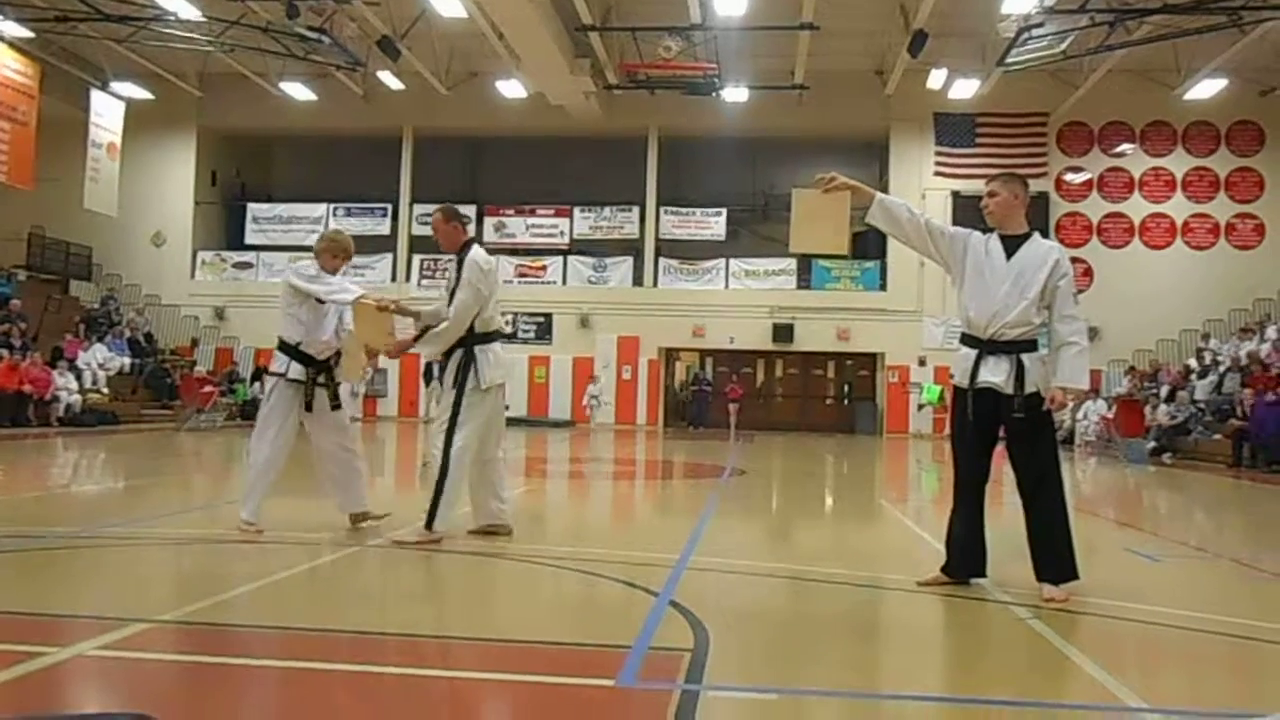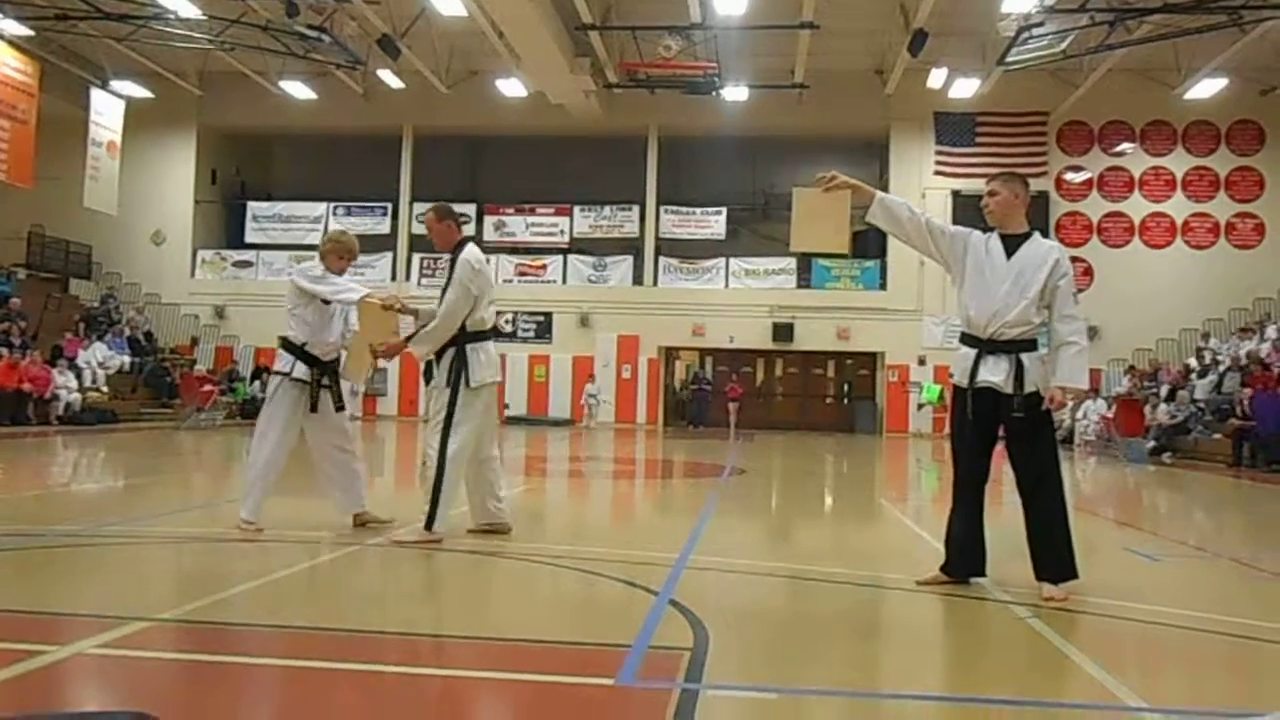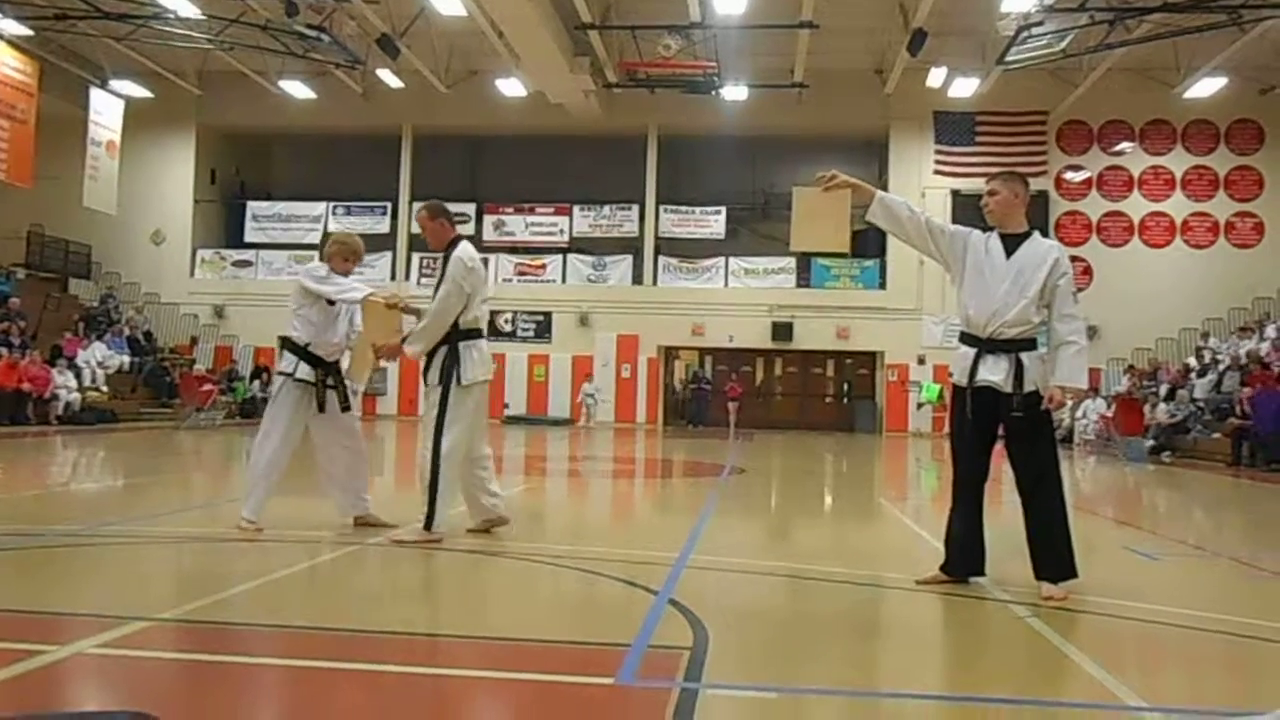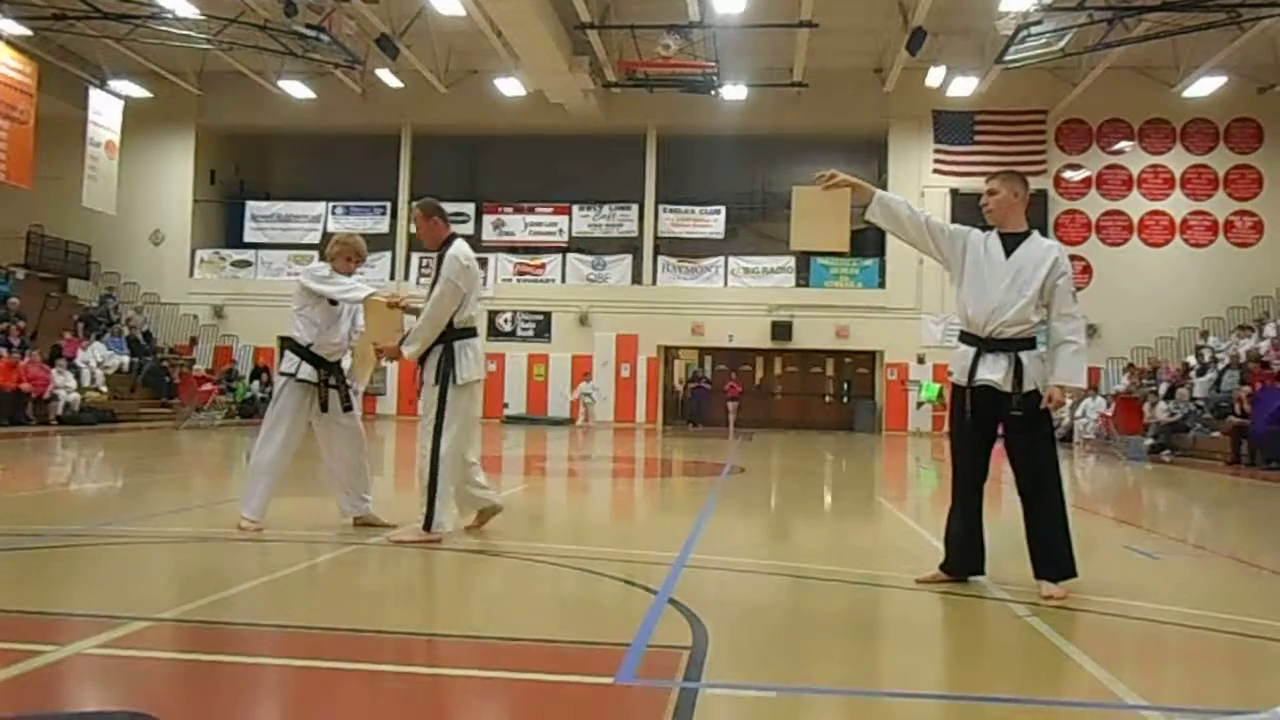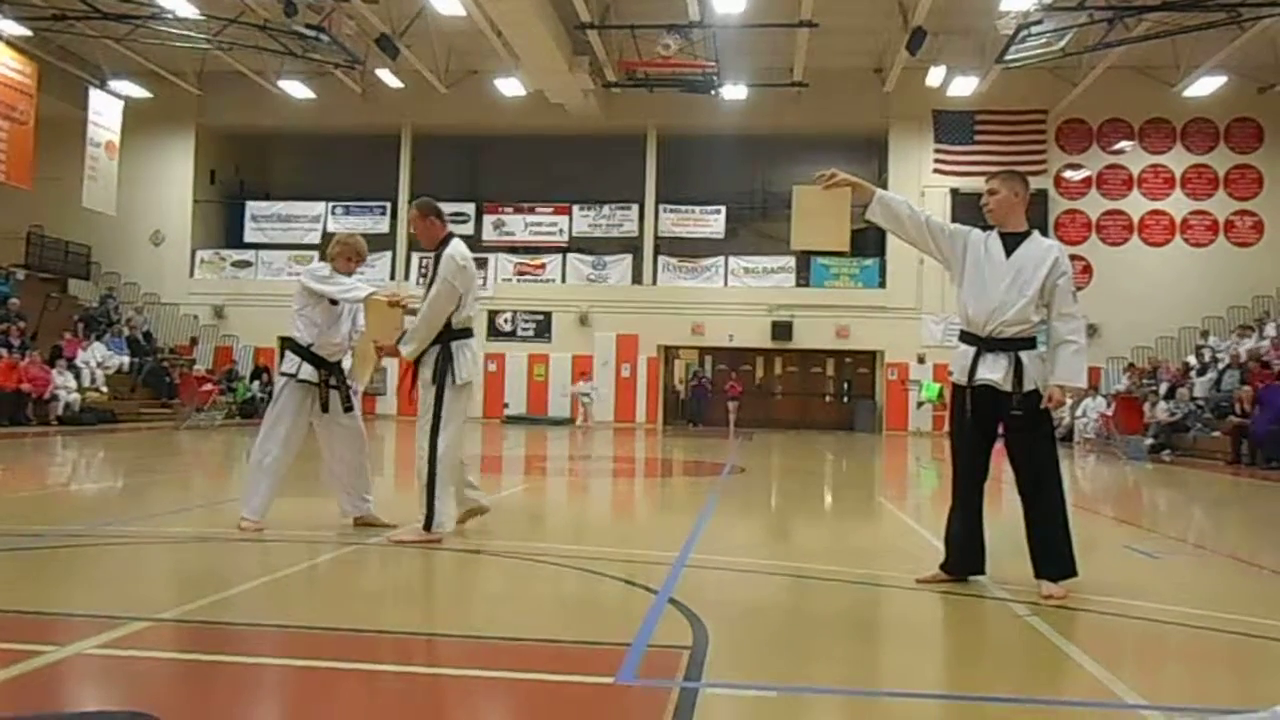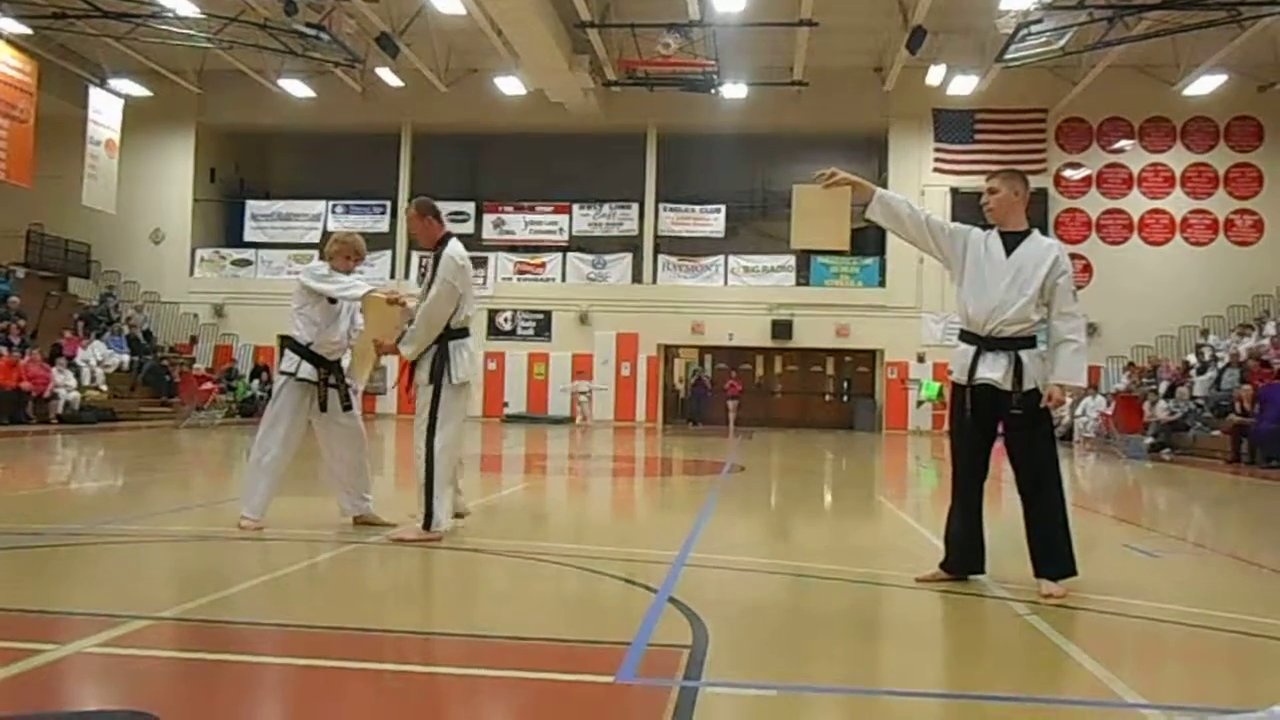
dt=0.1s
person 1, frame 1
left shoulder: (1051, 256)
right shoulder: (967, 246)
left elbow: (1068, 323)
right elbow: (911, 223)
left wrist: (1063, 382)
right wrist: (855, 189)
left hip: (1024, 374)
right hip: (974, 372)
left knee: (1039, 479)
right knee: (968, 476)
left ankle: (1052, 574)
right ankle: (961, 564)
person 1, frame 2
left shoulder: (1050, 256)
right shoulder: (967, 245)
left elbow: (1067, 323)
right elbow: (912, 222)
left wrist: (1062, 383)
right wrist: (855, 188)
left hip: (1023, 374)
right hip: (973, 371)
left knee: (1038, 479)
right knee: (967, 476)
left ankle: (1051, 573)
right ankle: (960, 564)
person 1, frame 3
left shoulder: (1050, 255)
right shoulder: (967, 245)
left elbow: (1067, 322)
right elbow: (912, 221)
left wrist: (1061, 381)
right wrist: (856, 187)
left hip: (1023, 374)
right hip: (973, 370)
left knee: (1037, 478)
right knee: (966, 475)
left ankle: (1051, 573)
right ankle: (959, 563)
person 1, frame 4
left shoulder: (1049, 254)
right shoulder: (966, 244)
left elbow: (1066, 322)
right elbow: (912, 220)
left wrist: (1060, 381)
right wrist: (856, 186)
left hip: (1023, 373)
right hip: (972, 370)
left knee: (1037, 477)
right knee: (966, 474)
left ankle: (1050, 571)
right ankle: (960, 562)
person 1, frame 5
left shoulder: (1050, 254)
right shoulder: (967, 244)
left elbow: (1066, 322)
right elbow: (912, 220)
left wrist: (1060, 381)
right wrist: (856, 186)
left hip: (1023, 373)
right hip: (973, 369)
left knee: (1037, 477)
right knee: (966, 474)
left ankle: (1050, 572)
right ankle: (959, 562)
person 1, frame 6
left shoulder: (1050, 253)
right shoulder: (967, 242)
left elbow: (1066, 321)
right elbow: (912, 219)
left wrist: (1060, 380)
right wrist: (857, 185)
left hip: (1023, 371)
right hip: (973, 368)
left knee: (1037, 476)
right knee: (966, 473)
left ankle: (1050, 570)
right ankle: (960, 561)
person 2, frame 1
left shoulder: (472, 262)
right shoulder: (474, 259)
left elbow: (457, 321)
right elbow: (452, 312)
left wrist: (413, 344)
right wrist: (411, 314)
left hip: (473, 361)
right hip: (483, 360)
left knee: (448, 442)
right knee: (486, 446)
left ankle: (433, 525)
right ankle: (496, 517)
person 2, frame 2
left shoulder: (465, 261)
right shoulder: (469, 257)
left elbow: (447, 320)
left wrist: (405, 344)
right wrist: (411, 311)
left hip: (465, 361)
right hip: (477, 359)
left knee: (444, 442)
right knee: (481, 445)
left ankle: (431, 526)
right ankle: (494, 516)
person 2, frame 3
left shoulder: (458, 259)
right shoulder: (462, 254)
left elbow: (441, 317)
left wrist: (404, 346)
left hip: (457, 358)
right hip: (467, 355)
left knee: (439, 442)
right knee: (472, 442)
left ankle: (431, 525)
right ankle: (491, 509)
person 2, frame 4
left shoulder: (453, 257)
right shoulder: (457, 253)
left elbow: (437, 316)
left wrist: (402, 348)
right wrist: (411, 309)
left hip: (452, 357)
right hip: (460, 354)
left knee: (436, 441)
right knee: (459, 439)
left ankle: (432, 525)
right ankle: (484, 499)
person 2, frame 5
left shoulder: (450, 257)
right shoulder: (452, 253)
left elbow: (435, 315)
left wrist: (400, 347)
left hip: (447, 356)
right hip: (453, 354)
left knee: (435, 440)
right knee: (447, 437)
left ankle: (433, 525)
right ankle: (469, 500)
person 2, frame 6
left shoulder: (449, 257)
right shoulder: (448, 253)
left elbow: (434, 315)
left wrist: (399, 346)
left hip: (444, 356)
right hip: (448, 354)
left knee: (432, 439)
right knee: (443, 437)
left ankle: (432, 524)
right ankle: (449, 503)
person 3, frame 1
left shoulder: (338, 289)
right shoulder: (300, 274)
left elbow: (346, 332)
right elbow: (331, 287)
left wrist: (366, 347)
right wrist: (371, 299)
left hip: (320, 373)
right hip: (290, 369)
left knee: (339, 440)
right knee: (270, 442)
left ankle: (356, 508)
right ankle: (248, 515)
person 3, frame 2
left shoulder: (343, 293)
right shoulder: (305, 274)
left elbow: (351, 333)
right elbow: (336, 288)
right wrist: (376, 299)
left hip: (324, 375)
right hip: (295, 369)
left knee: (339, 442)
right knee: (272, 441)
left ankle: (359, 510)
right ankle: (249, 514)
person 3, frame 3
left shoulder: (349, 296)
right shoulder: (311, 275)
left elbow: (356, 334)
right elbow: (341, 288)
right wrist: (379, 298)
left hip: (329, 375)
right hip: (299, 370)
left knee: (347, 443)
right knee: (276, 441)
left ankle: (360, 511)
right ankle: (250, 513)
person 3, frame 4
left shoulder: (351, 297)
right shoulder: (313, 275)
left elbow: (358, 334)
right elbow: (343, 287)
left hip: (331, 375)
right hip: (301, 370)
left knee: (351, 442)
right knee: (277, 441)
left ankle: (360, 511)
right ankle: (251, 513)
person 3, frame 5
left shoulder: (352, 296)
right shoulder: (313, 275)
left elbow: (358, 335)
right elbow: (343, 286)
right wrist: (381, 296)
left hip: (332, 375)
right hip: (301, 370)
left knee: (351, 442)
right knee: (277, 442)
left ankle: (361, 510)
right ankle: (251, 513)
person 3, frame 6
left shoulder: (351, 295)
right shoulder: (312, 274)
left elbow: (356, 334)
right elbow: (340, 284)
right wrist: (380, 294)
left hip: (331, 373)
right hip: (300, 369)
left knee: (351, 442)
right knee: (276, 441)
left ankle: (360, 510)
right ankle: (251, 511)
